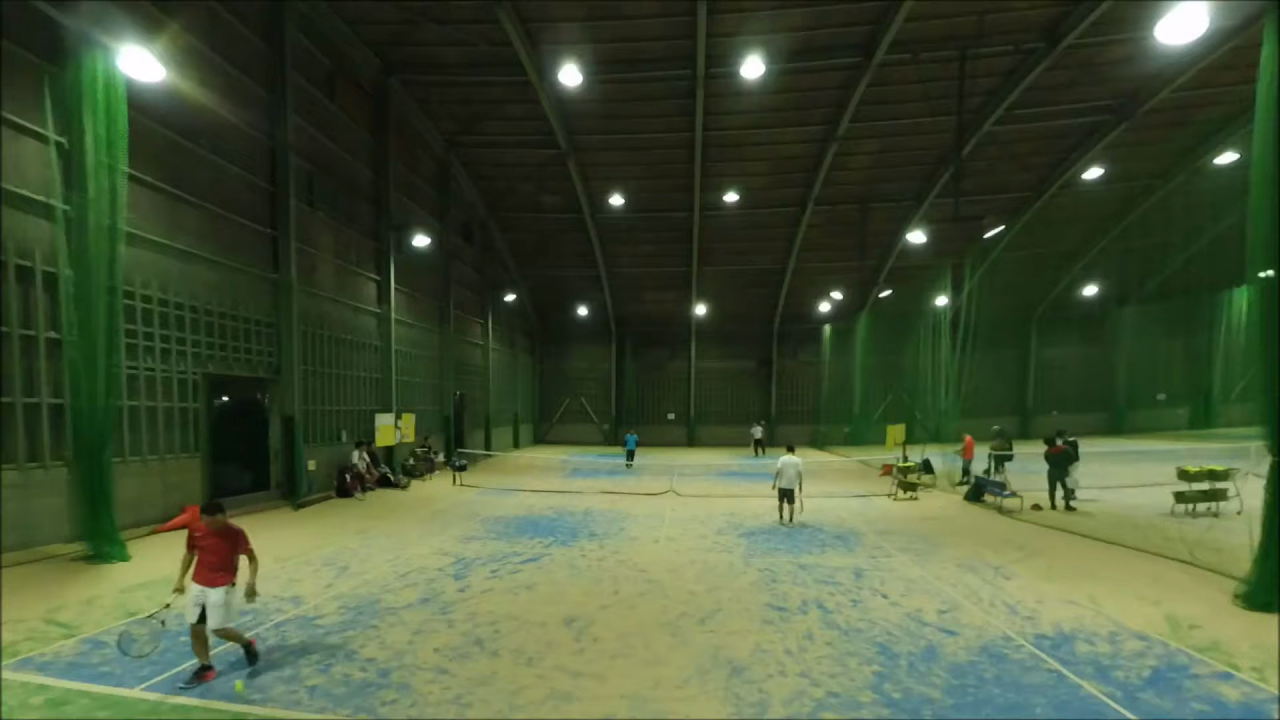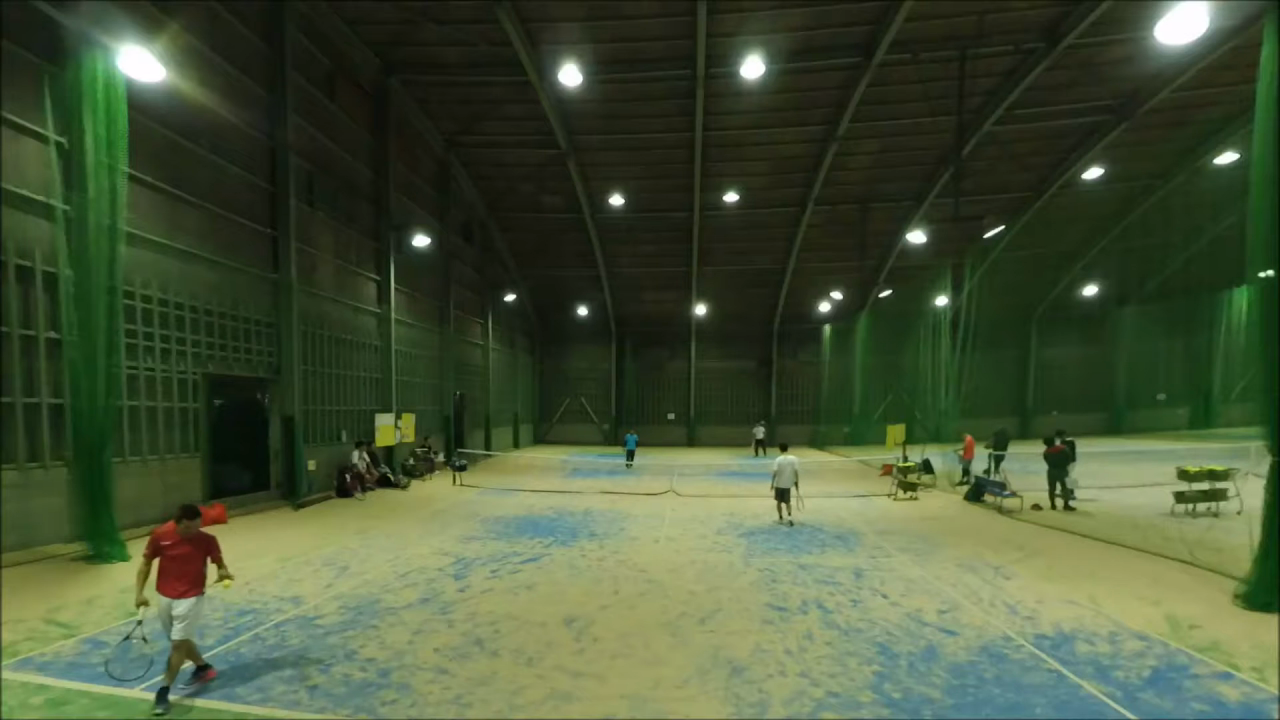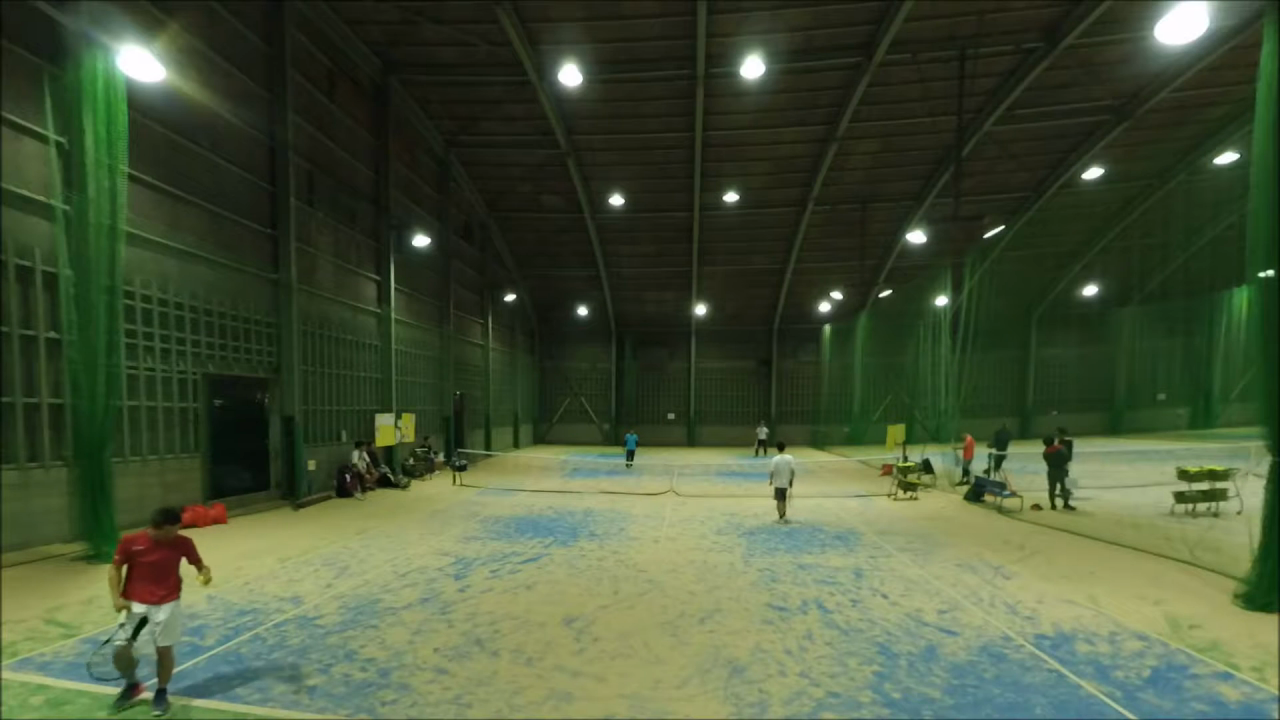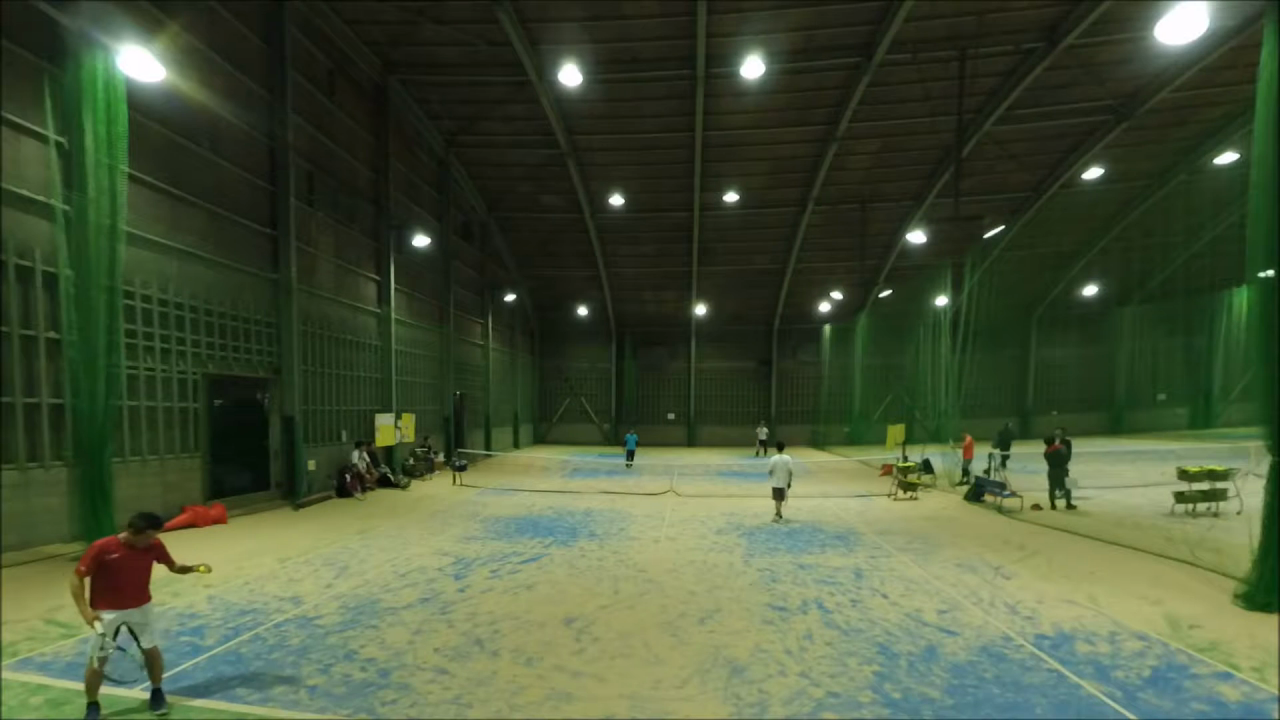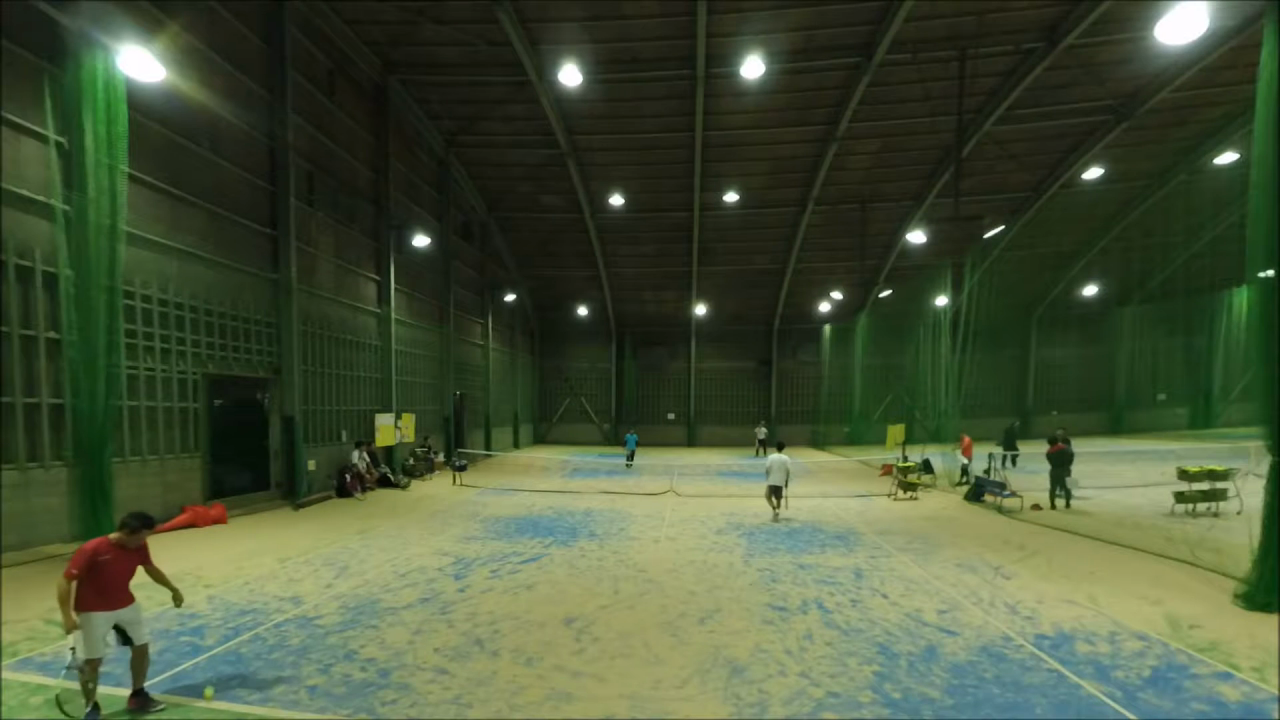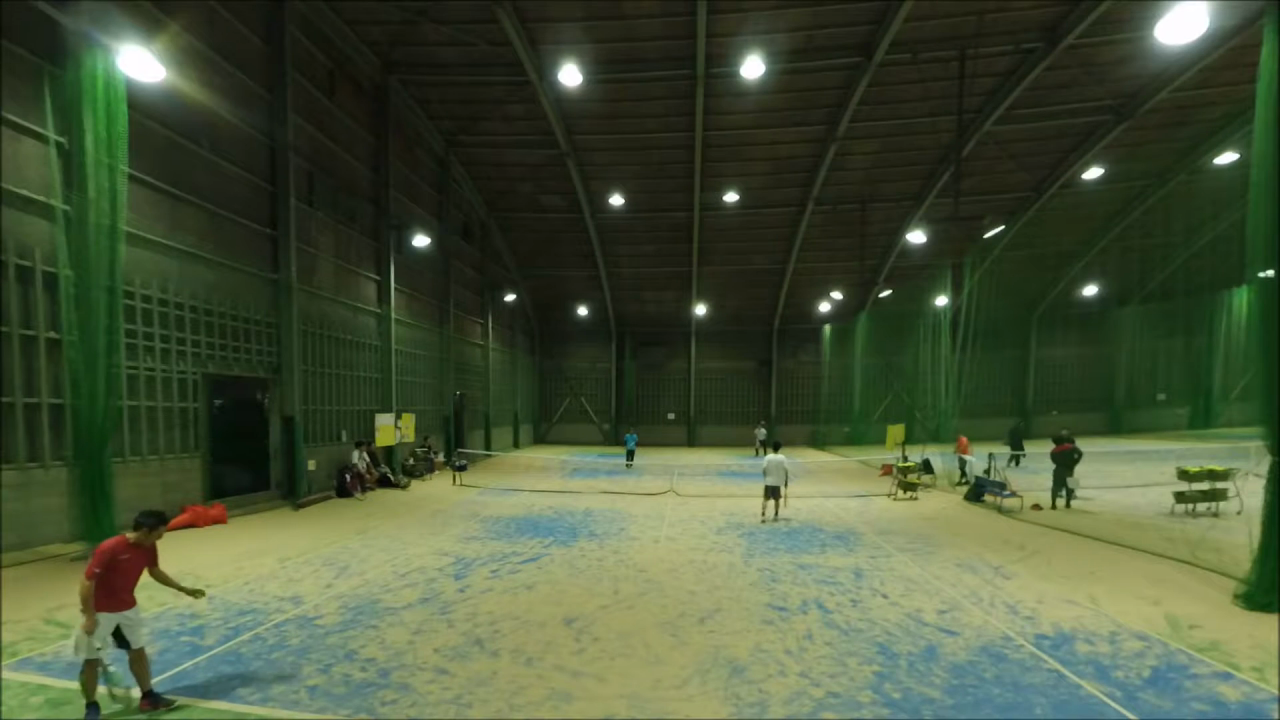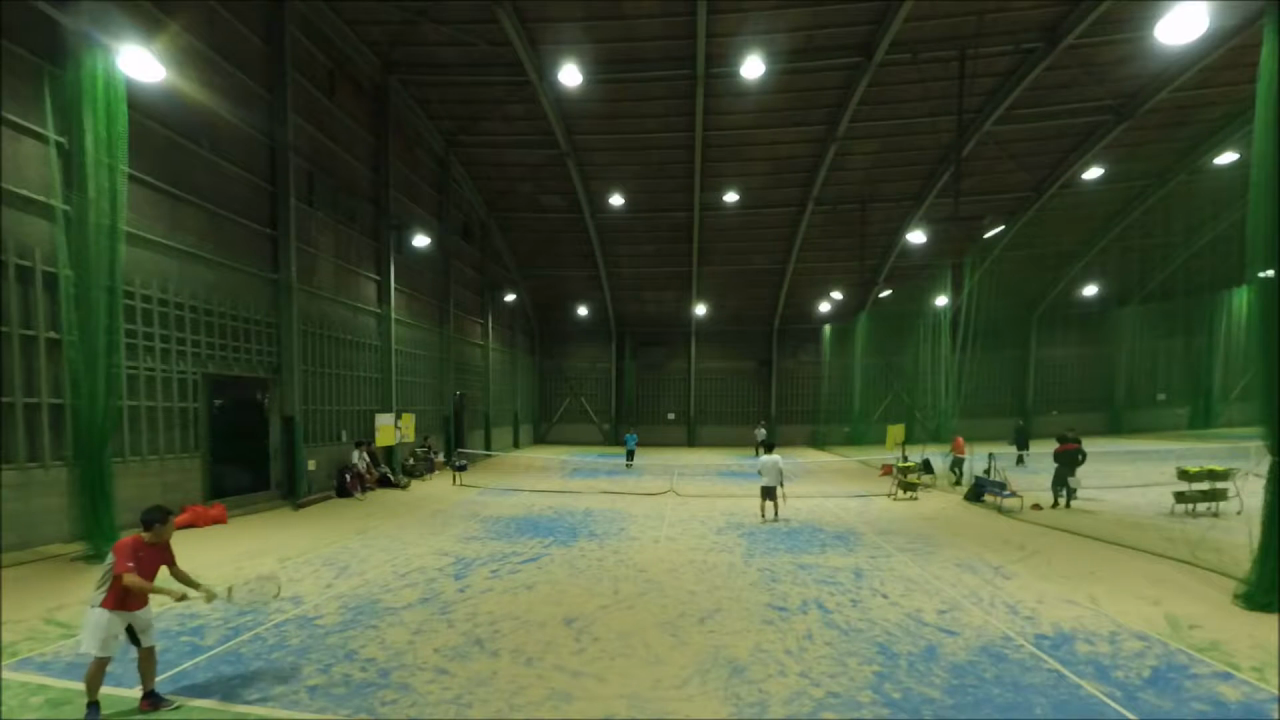
dt=0.3s
person 1, frame 1
left shoulder: (235, 533)
right shoulder: (195, 531)
left elbow: (252, 558)
left wrist: (251, 582)
right wrist: (180, 579)
left hip: (222, 587)
right hip: (198, 585)
left knee: (219, 630)
right knee: (195, 628)
left ankle: (247, 643)
right ankle: (205, 668)
person 1, frame 2
left shoulder: (207, 540)
right shoulder: (159, 537)
left elbow: (220, 564)
right elbow: (146, 563)
left wrist: (223, 573)
right wrist: (139, 592)
left hip: (190, 598)
right hip: (165, 596)
left knee: (178, 644)
right knee: (177, 641)
left ankle: (164, 691)
right ankle: (204, 668)
person 1, frame 3
left shoulder: (183, 543)
right shoulder: (130, 542)
left elbow: (199, 564)
right elbow: (115, 568)
left wrist: (204, 573)
right wrist: (116, 597)
left hip: (166, 604)
right hip: (134, 603)
left knee: (164, 649)
right knee: (121, 650)
left ankle: (161, 693)
right ankle: (132, 685)
person 1, frame 4
left shoulder: (154, 546)
right shoulder: (100, 549)
left elbow: (173, 566)
right elbow: (77, 579)
left wrist: (193, 568)
right wrist: (85, 610)
left hip: (140, 607)
right hip: (105, 611)
left knee: (152, 651)
right knee: (97, 660)
left ankle: (157, 693)
person 1, frame 5
left shoulder: (139, 547)
right shoulder: (91, 550)
left elbow: (151, 568)
right elbow: (65, 582)
left wrist: (173, 589)
right wrist: (67, 617)
left hip: (126, 606)
right hip: (93, 612)
left knee: (141, 648)
right knee: (93, 661)
left ankle: (138, 695)
person 1, frame 6
left shoulder: (148, 548)
right shoulder: (109, 549)
left elbow: (155, 571)
right elbow: (87, 583)
left wrist: (184, 589)
right wrist: (89, 617)
left hip: (127, 609)
right hip: (100, 613)
left knee: (138, 652)
right knee: (91, 661)
left ankle: (148, 697)
person 1, frame 7
left shoulder: (162, 546)
right shoulder: (126, 546)
left elbow: (175, 571)
right elbow: (130, 581)
left wrist: (199, 587)
right wrist: (168, 592)
left hip: (138, 608)
right hip: (108, 609)
left knee: (148, 650)
right knee: (101, 659)
left ankle: (149, 697)
